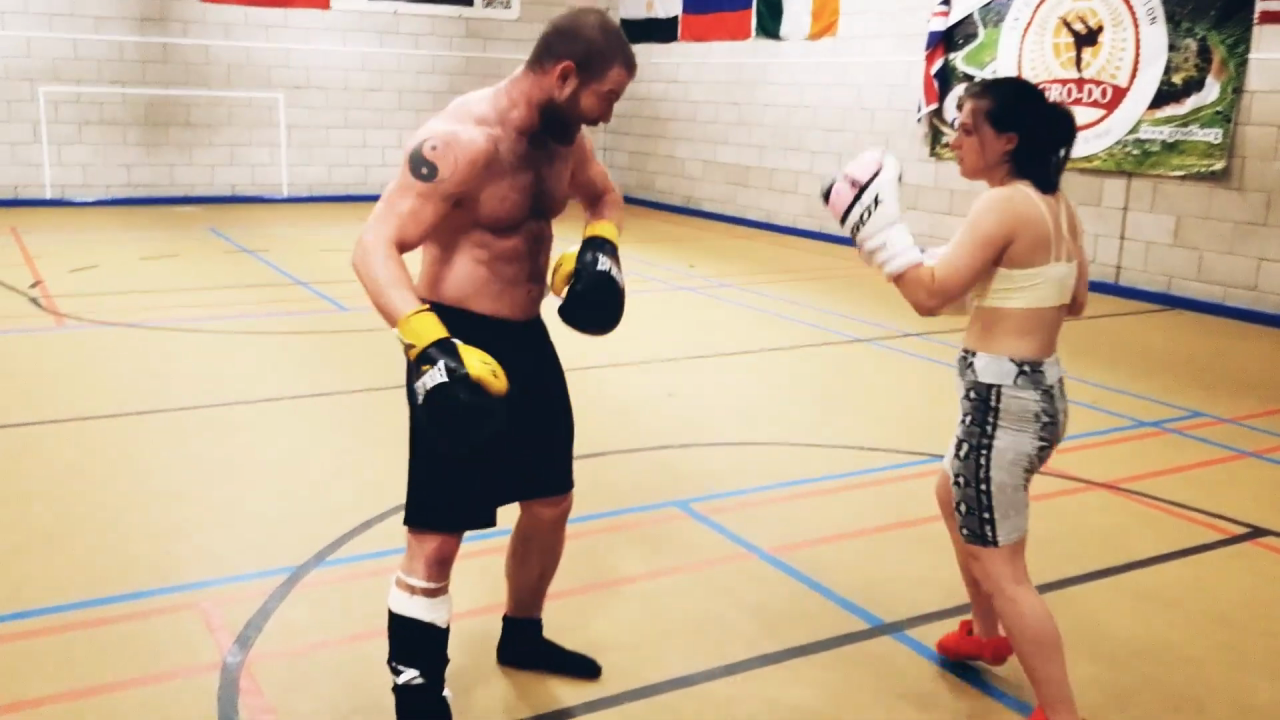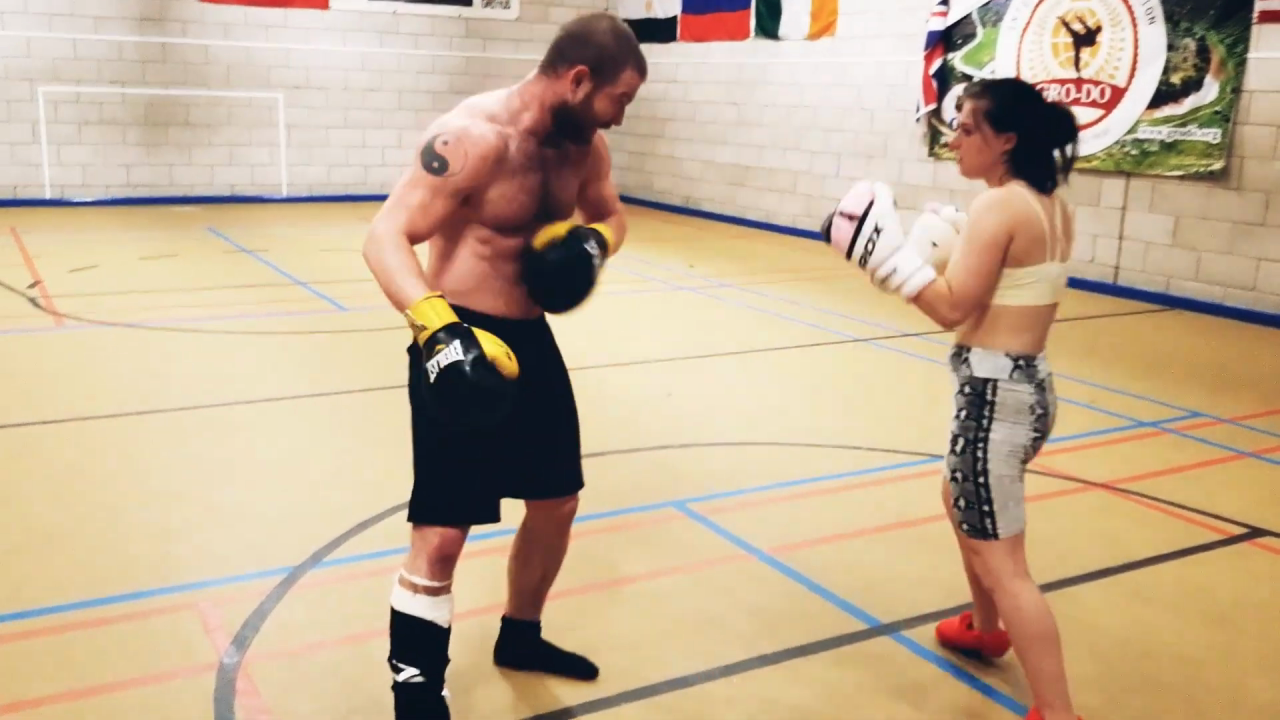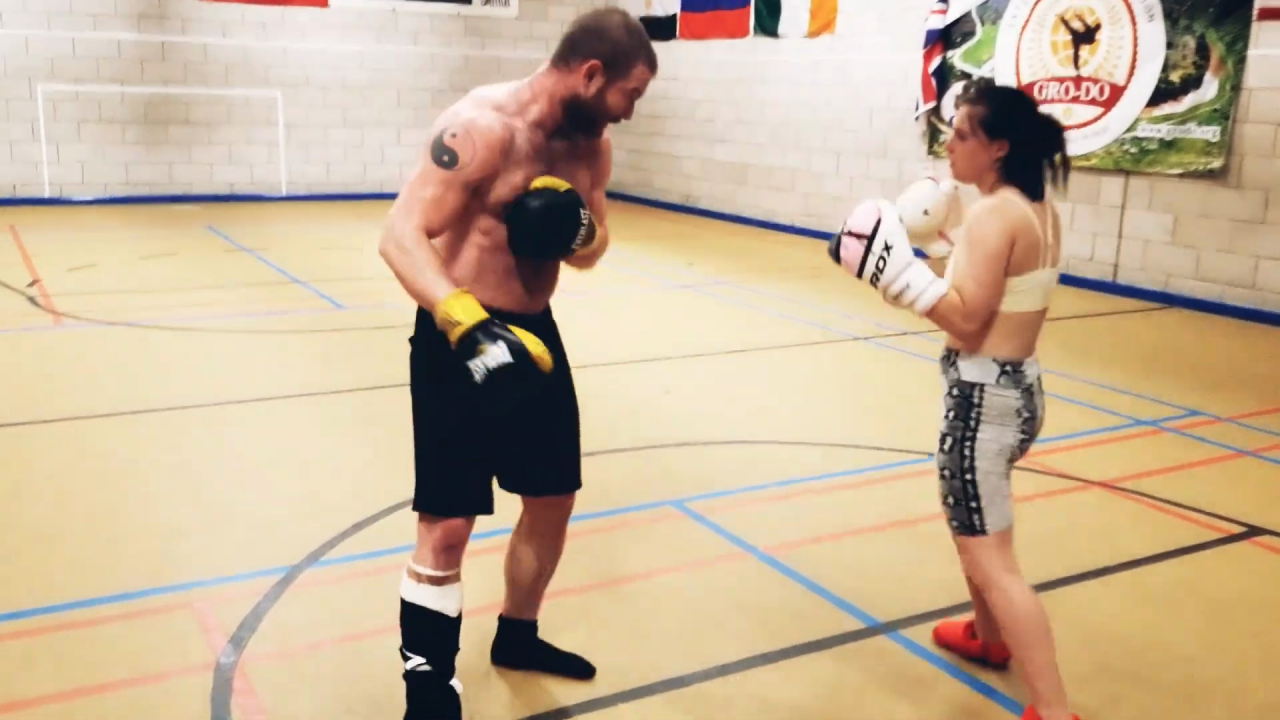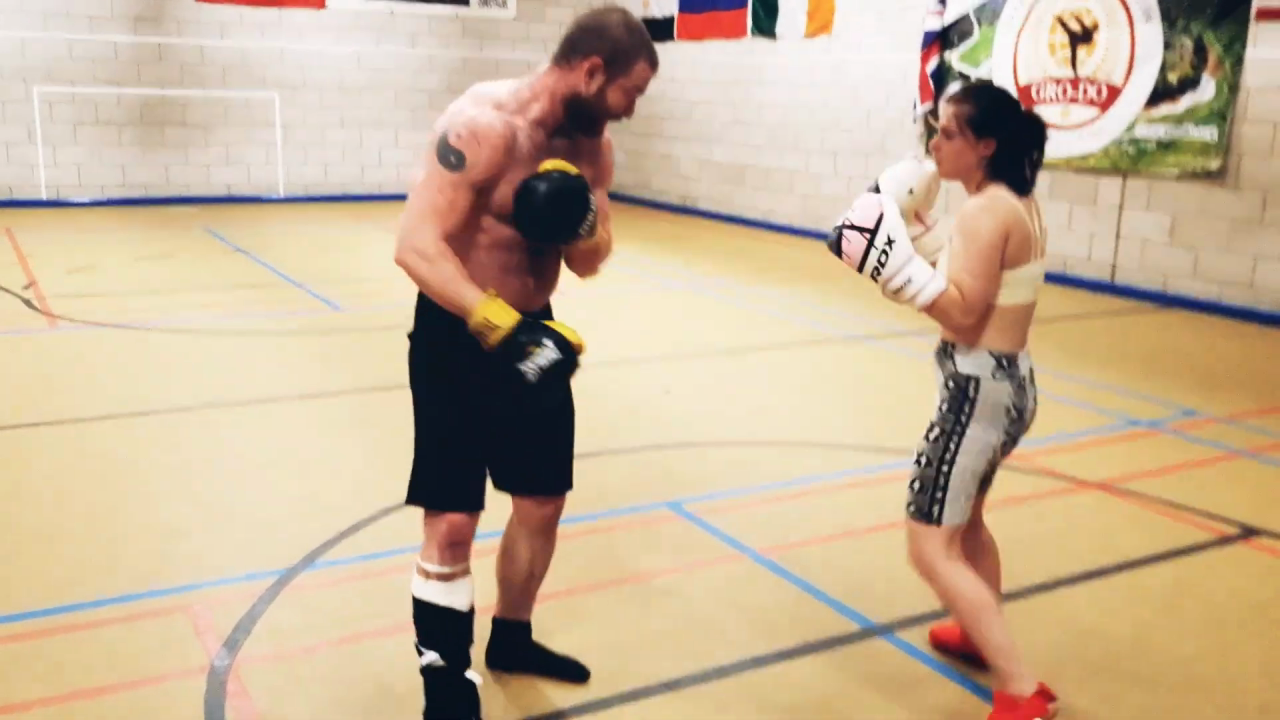
dt=0.1s
person 1, frame 1
left shoulder: (564, 135)
right shoulder: (461, 139)
left elbow: (603, 195)
right elbow: (373, 250)
left wrist: (599, 246)
right wrist: (430, 344)
left hip: (529, 338)
right hip: (457, 348)
left knee: (550, 505)
right knee: (436, 540)
left ankle: (522, 635)
person 1, frame 2
left shoulder: (582, 146)
right shoulder: (472, 135)
left elbow: (611, 218)
right elbow: (383, 239)
left wrist: (592, 242)
right wrist: (436, 330)
left hip: (528, 339)
right hip: (459, 348)
left knee: (556, 501)
right knee: (440, 536)
left ankle: (520, 636)
person 1, frame 3
left shoulder: (589, 141)
right shoulder: (480, 125)
left elbow: (584, 256)
right elbow: (401, 236)
left wrist: (579, 229)
right wrist: (467, 326)
left hip: (533, 334)
right hip: (464, 344)
left knee: (552, 500)
right knee: (446, 528)
left ankle: (516, 636)
person 1, frame 4
left shoulder: (589, 144)
right shoulder: (480, 123)
left elbow: (590, 262)
right elbow: (417, 247)
left wrist: (584, 218)
right wrist: (502, 329)
left hip: (533, 338)
right hip: (459, 336)
left knee: (543, 503)
right knee: (451, 523)
left ankle: (512, 638)
person 2, frame 1
left shoulder: (1003, 207)
right shoulder: (1056, 206)
left elbow: (927, 295)
right elbow: (1075, 301)
left wrist: (873, 219)
left hip: (1001, 400)
right hip: (1038, 392)
left knee: (999, 572)
right knee: (952, 497)
right ankle: (986, 633)
person 2, frame 2
left shoulder: (998, 207)
right shoulder: (1050, 205)
left elbow: (953, 310)
left wrist: (884, 247)
right wrist: (952, 248)
left hip: (995, 395)
right hip: (1025, 387)
left knee: (1001, 566)
right knee: (964, 510)
right ankle: (984, 628)
person 2, frame 3
left shoulder: (994, 214)
right shoulder: (1038, 210)
left elbow: (963, 320)
left wrist: (891, 263)
right wrist: (946, 244)
left hip: (982, 397)
right hip: (1015, 389)
left knee: (992, 564)
right knee: (964, 518)
right ankle: (988, 636)
person 2, frame 4
left shoulder: (987, 210)
right shoulder: (1012, 203)
left elbow: (960, 317)
left wrist: (891, 257)
right wrist: (914, 236)
left hip: (976, 393)
right hip: (1000, 388)
left knee: (934, 554)
right knee: (961, 521)
right ankle: (979, 637)
